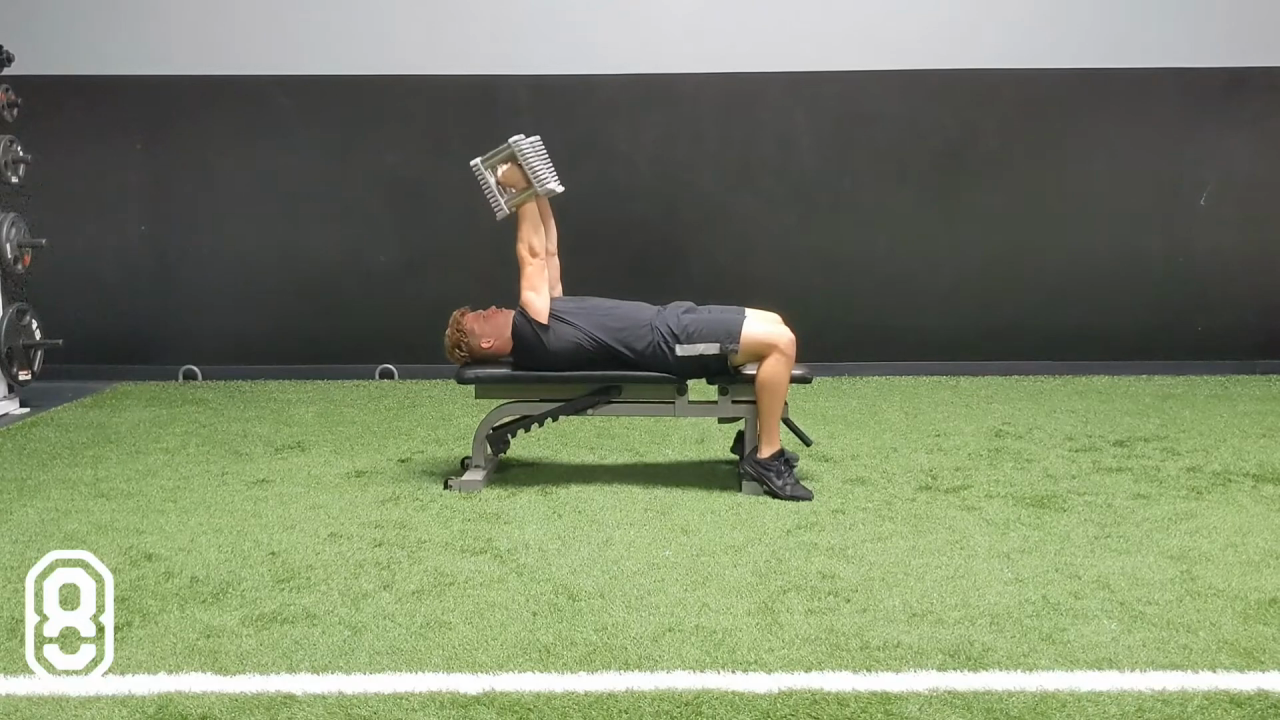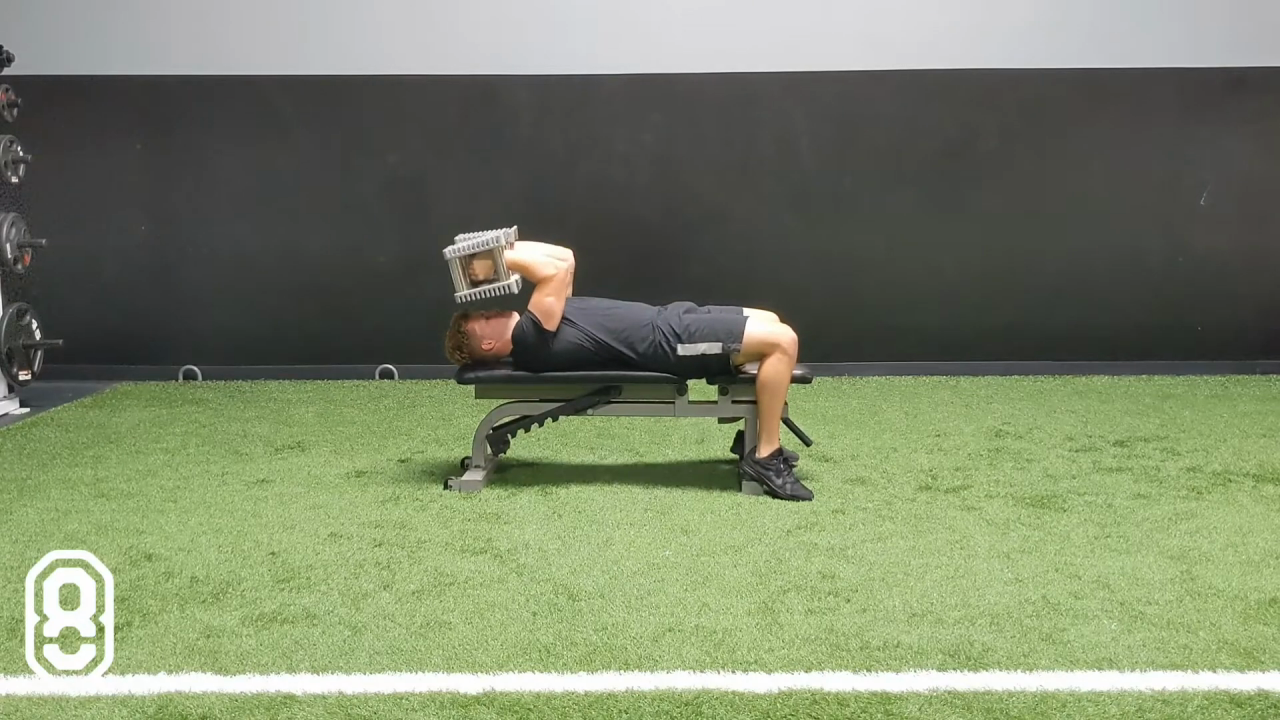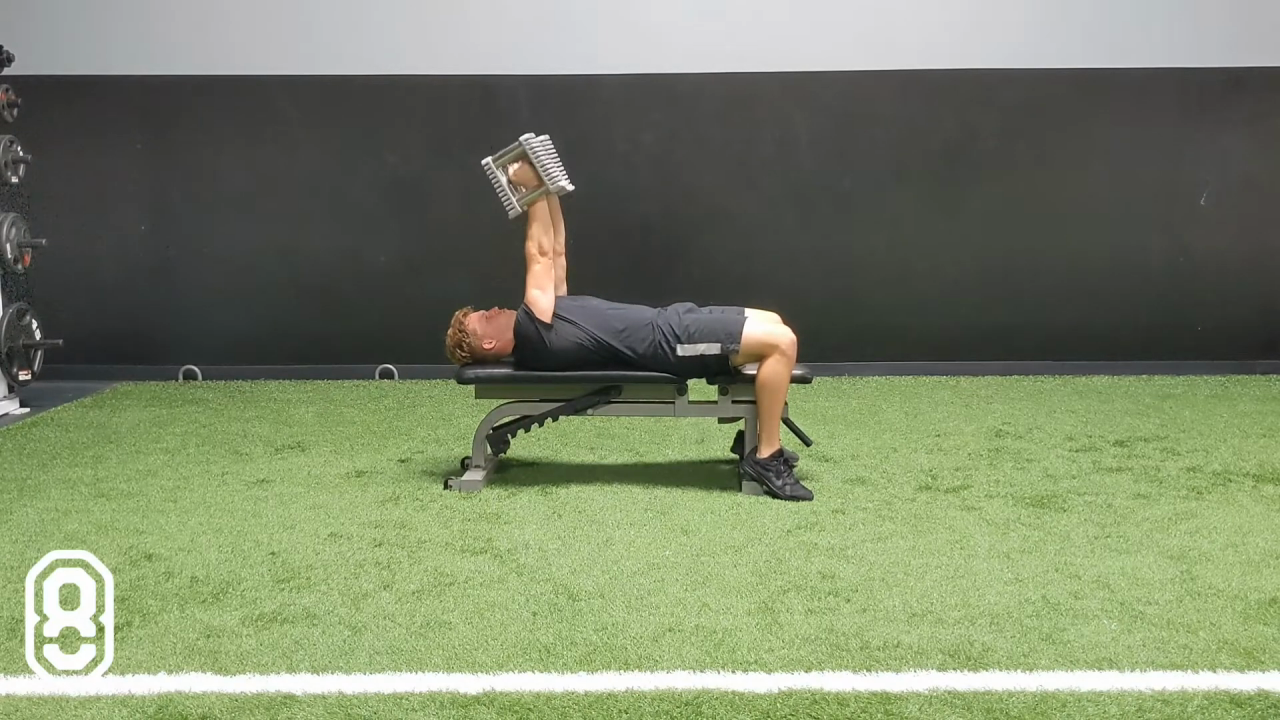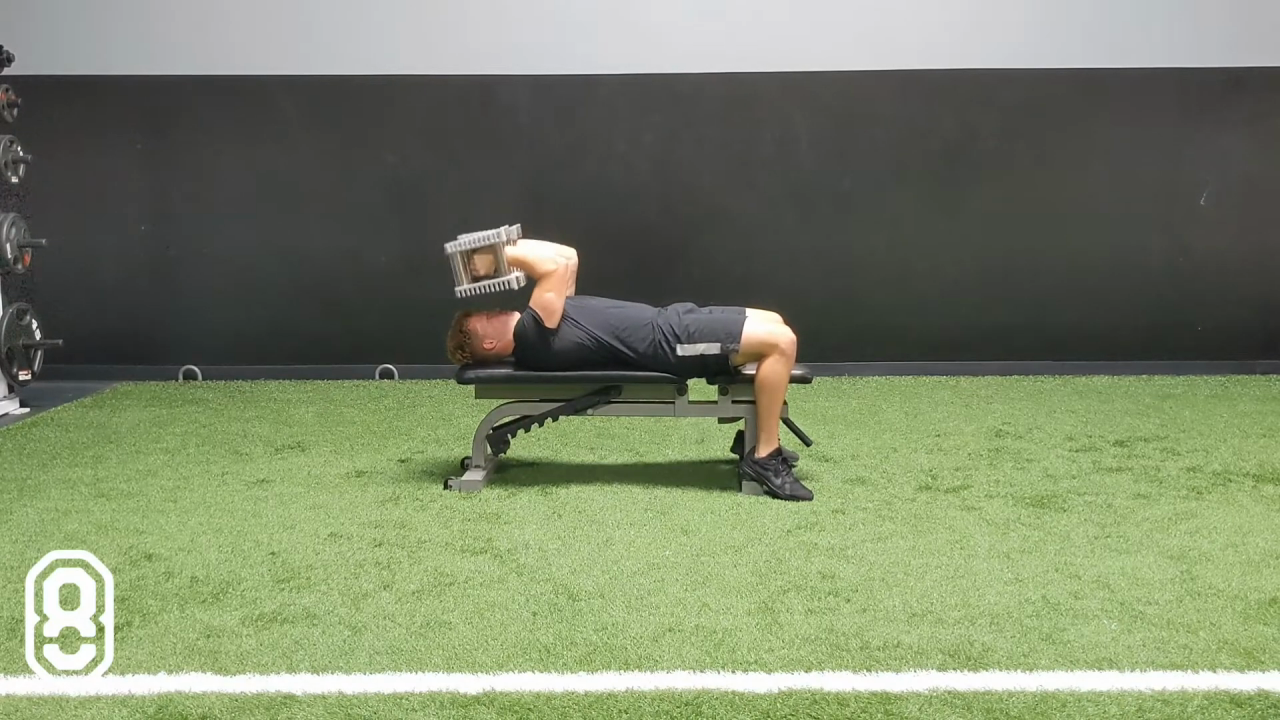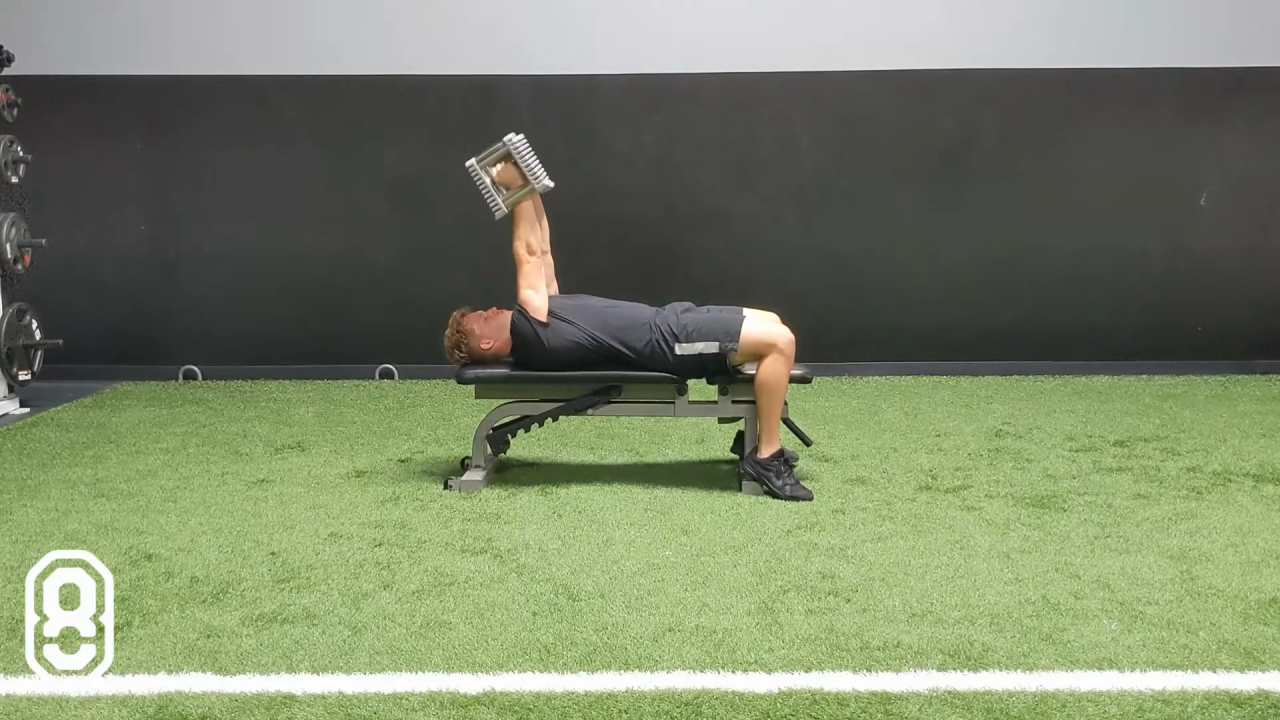
dt=1s
person 1, frame 1
left shoulder: (537, 320)
right shoulder: (530, 340)
left elbow: (548, 256)
right elbow: (532, 258)
left wrist: (536, 192)
right wrist: (524, 189)
left hip: (666, 321)
right hip: (667, 342)
left knee: (773, 326)
right knee: (780, 342)
left ankle: (764, 436)
right ankle: (766, 458)
person 1, frame 2
left shoulder: (531, 329)
right shoulder: (530, 342)
left elbow: (564, 258)
right elbow: (557, 270)
left wrist: (504, 250)
right wrist: (498, 259)
left hip: (664, 321)
right hip: (666, 341)
left knee: (770, 324)
right knee: (782, 341)
left ankle: (762, 440)
right ankle: (765, 458)
person 1, frame 3
left shoulder: (538, 321)
right shoulder: (533, 339)
left elbow: (555, 256)
right elbow: (539, 255)
left wrist: (546, 191)
right wrist: (534, 188)
left hip: (666, 323)
right hip: (668, 342)
left knee: (772, 325)
right knee: (781, 342)
left ankle: (763, 438)
right ankle: (765, 458)
person 1, frame 4
left shoulder: (533, 329)
right shoulder: (532, 339)
left elbow: (567, 258)
right elbow: (557, 265)
left wrist: (505, 249)
right wrist: (502, 253)
left hip: (665, 322)
right hip: (667, 342)
left knee: (773, 325)
right knee: (780, 342)
left ankle: (763, 441)
right ankle: (764, 458)
person 1, frame 5
left shoulder: (532, 321)
right shoulder: (529, 337)
left elbow: (542, 254)
right elbow: (529, 255)
left wrist: (528, 190)
right wrist: (519, 188)
left hip: (665, 322)
right hip: (667, 342)
left knee: (771, 325)
right knee: (779, 342)
left ankle: (763, 438)
right ankle: (766, 458)
